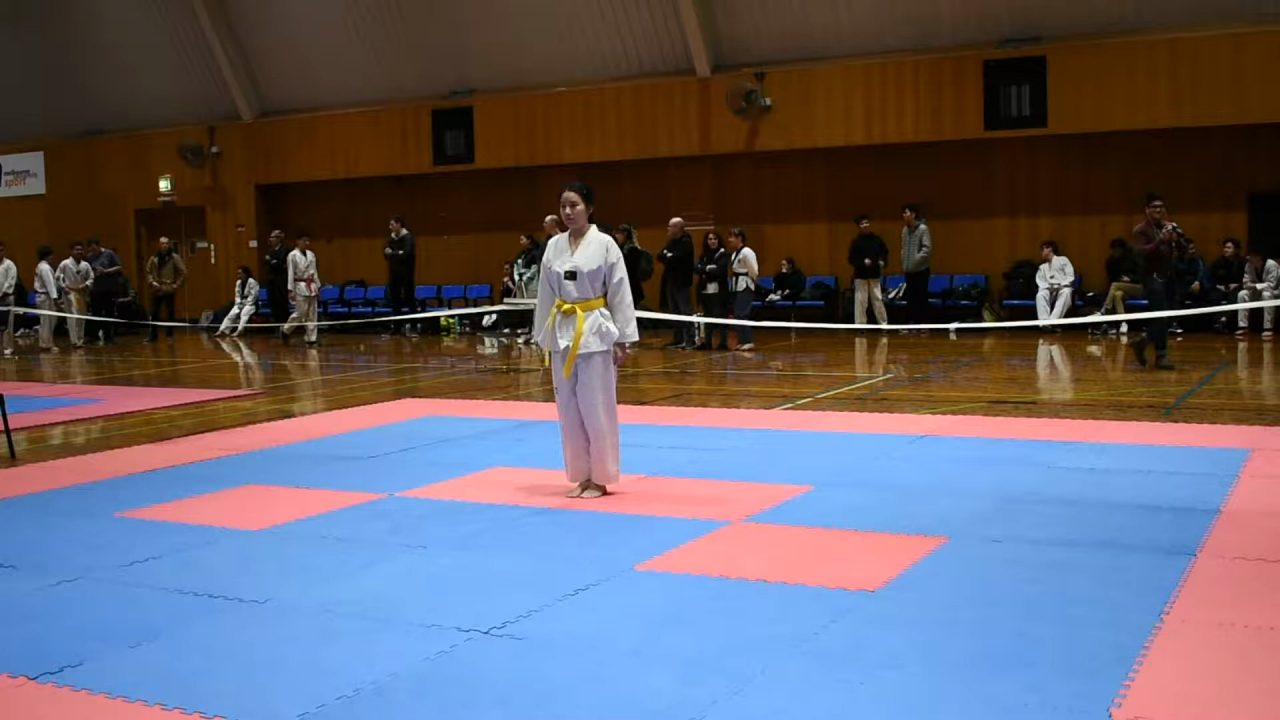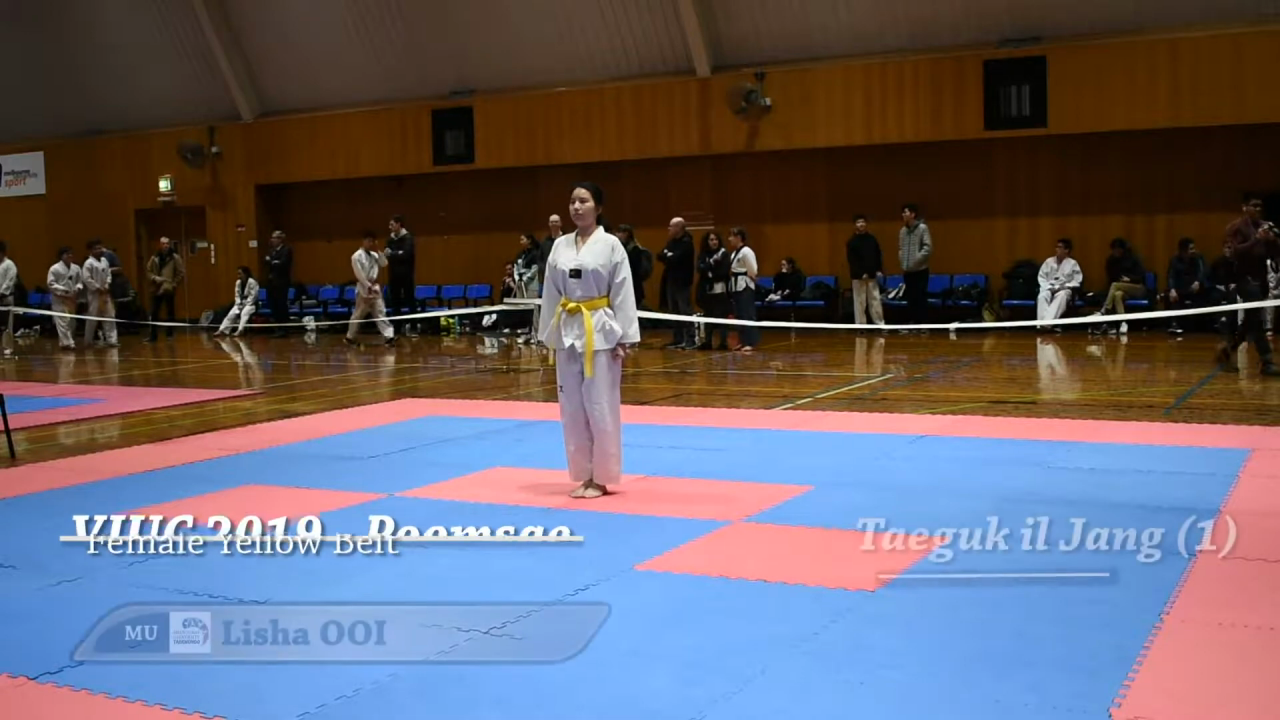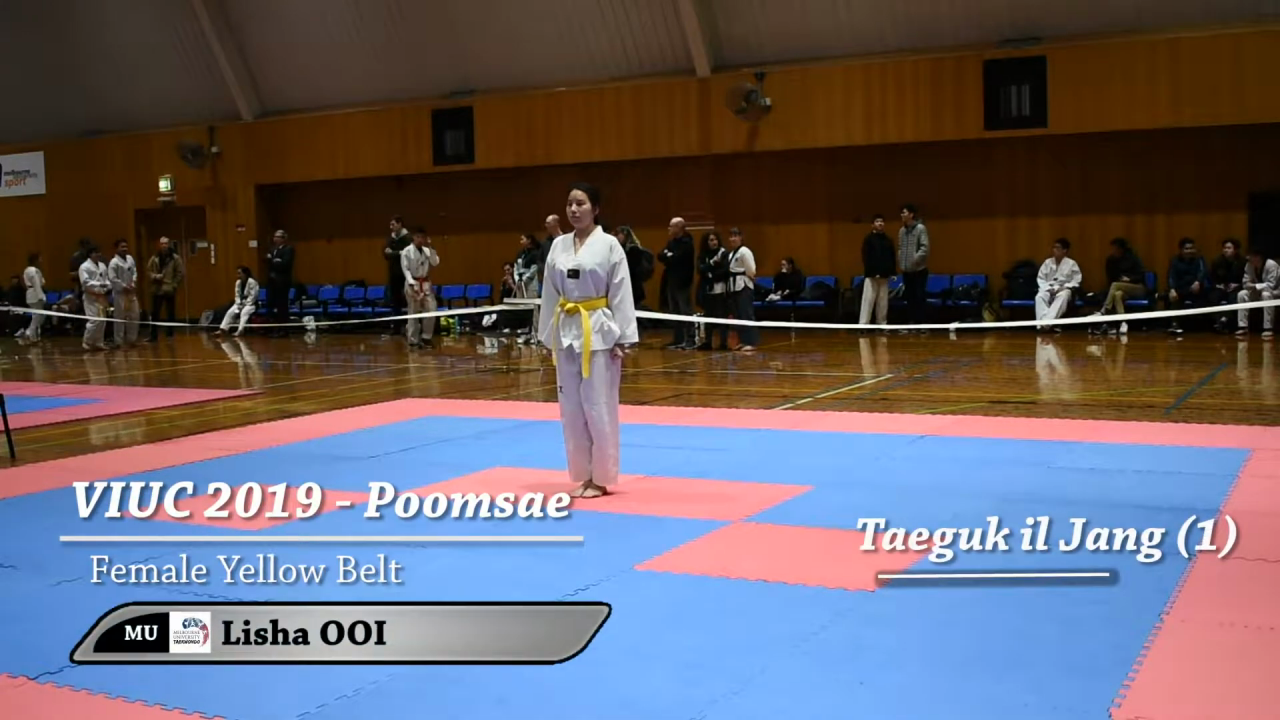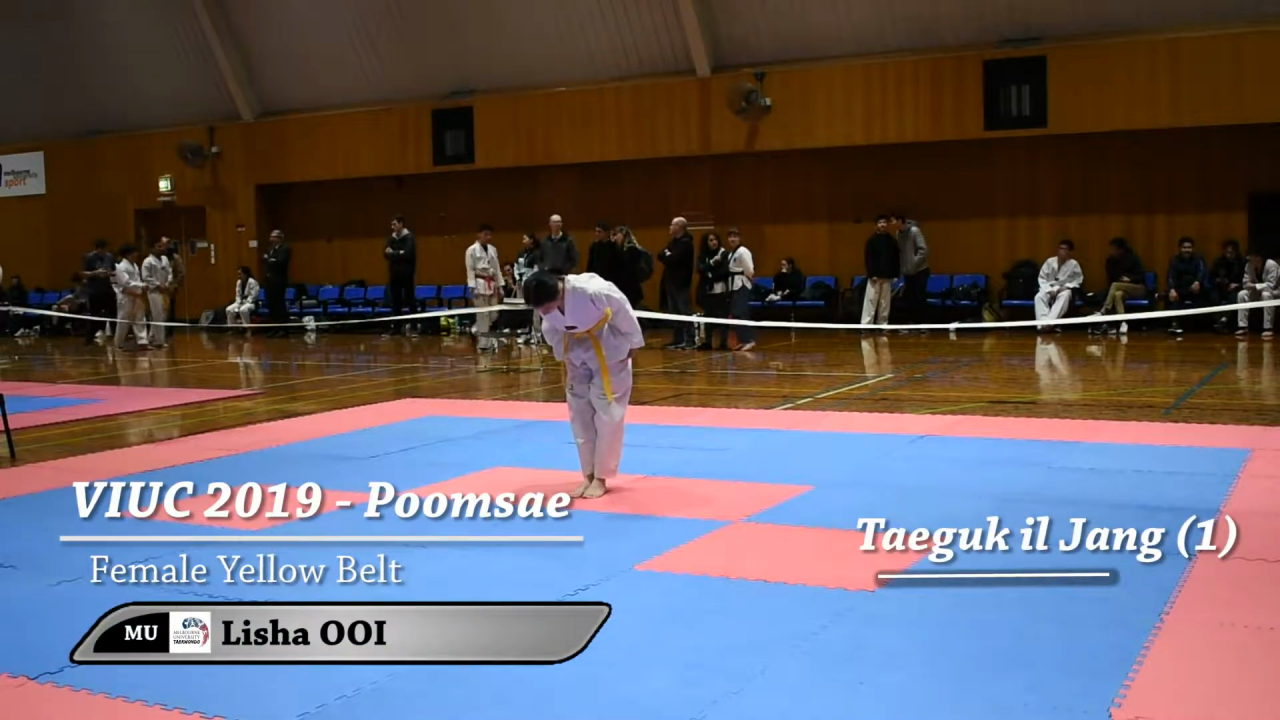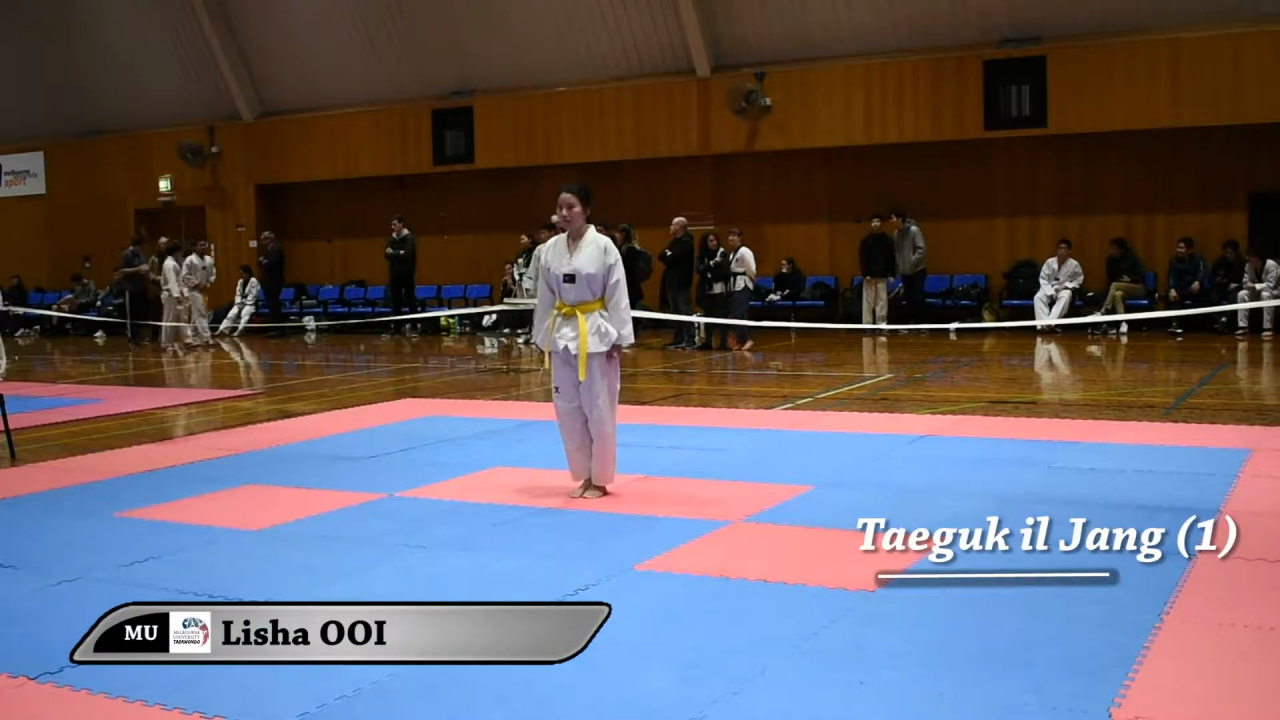
dt=1s
person 1, frame 1
left shoulder: (604, 244)
right shoulder: (554, 245)
left elbow: (620, 294)
right elbow: (545, 294)
left wrist: (623, 340)
right wrist: (545, 336)
left hip: (595, 333)
right hip: (562, 333)
left knee: (596, 408)
right knee: (569, 409)
left ankle: (600, 478)
right ankle: (582, 476)
person 1, frame 2
left shoulder: (610, 244)
right shoulder: (560, 245)
left elbow: (623, 294)
right elbow: (550, 293)
left wrist: (623, 339)
right wrist: (548, 336)
left hip: (600, 332)
right hip: (567, 332)
left knee: (600, 406)
right knee: (572, 407)
left ankle: (601, 478)
right ankle: (584, 475)
person 1, frame 3
left shoulder: (609, 245)
right shoulder: (558, 246)
left elbow: (621, 294)
right elbow: (550, 294)
left wrist: (622, 339)
right wrist: (549, 336)
left hip: (598, 333)
right hip: (566, 333)
left knee: (599, 407)
right knee: (571, 408)
left ankle: (601, 479)
right ankle: (584, 476)
person 1, frame 4
left shoulder: (590, 290)
right shoulder: (543, 302)
left elbow: (622, 310)
left wrist: (632, 344)
right wrist: (562, 351)
left hip: (608, 345)
right hip: (577, 347)
left knee: (607, 409)
right knee: (580, 410)
left ankle: (601, 477)
right ankle: (589, 475)
person 1, frame 5
left shoulder: (603, 246)
right shoulder: (551, 248)
left elbow: (617, 296)
right elbow: (545, 297)
left wrist: (618, 340)
right wrist: (546, 339)
left hip: (595, 335)
right hip: (562, 335)
left knee: (598, 409)
right knee: (567, 410)
left ankle: (600, 480)
right ankle: (584, 477)
